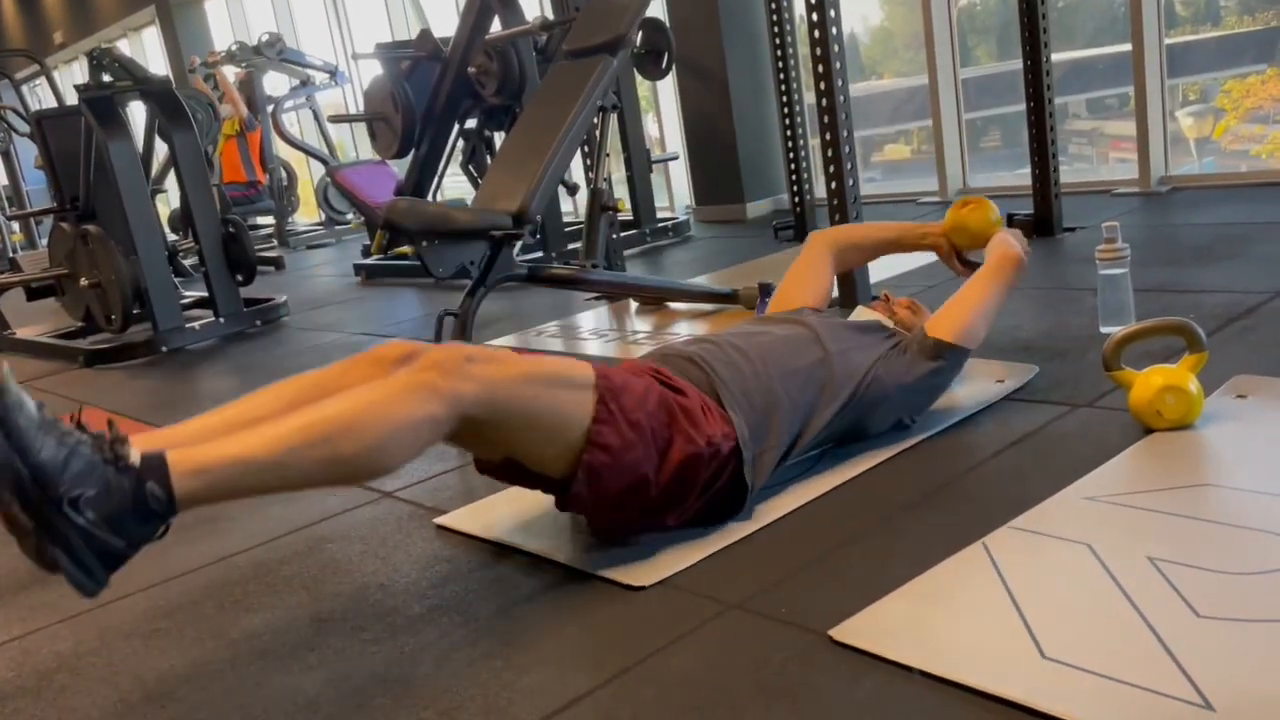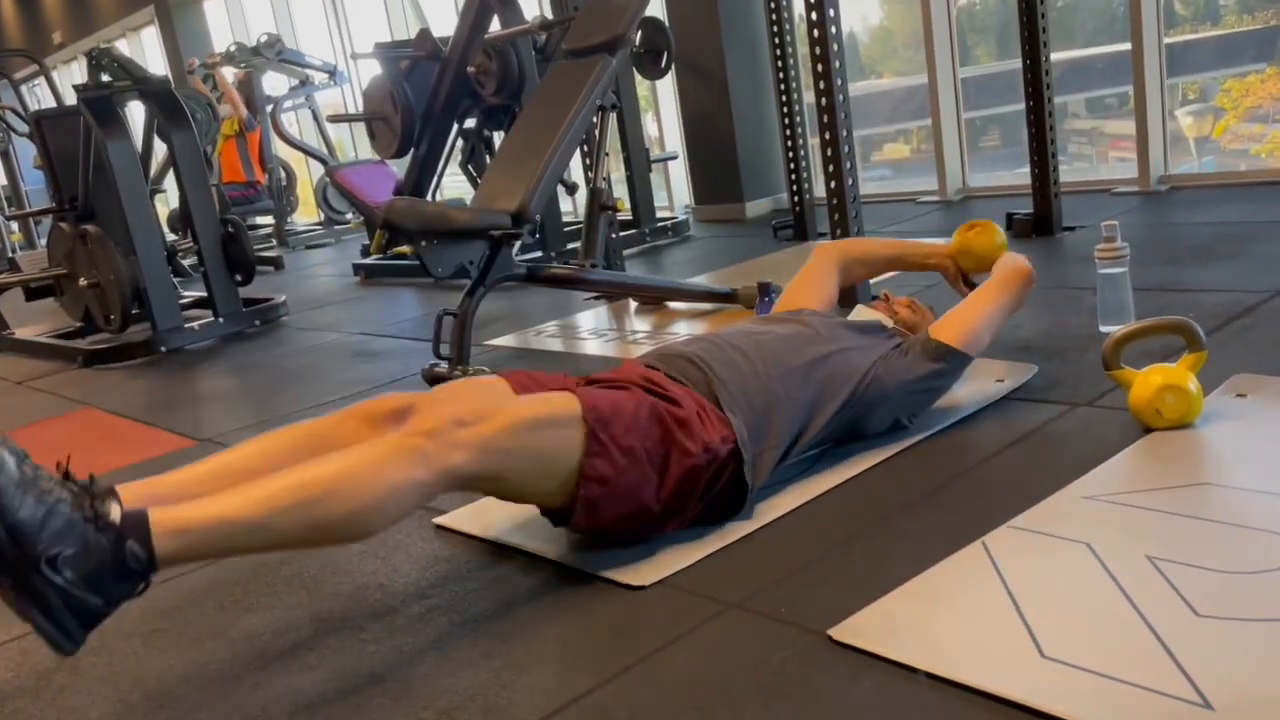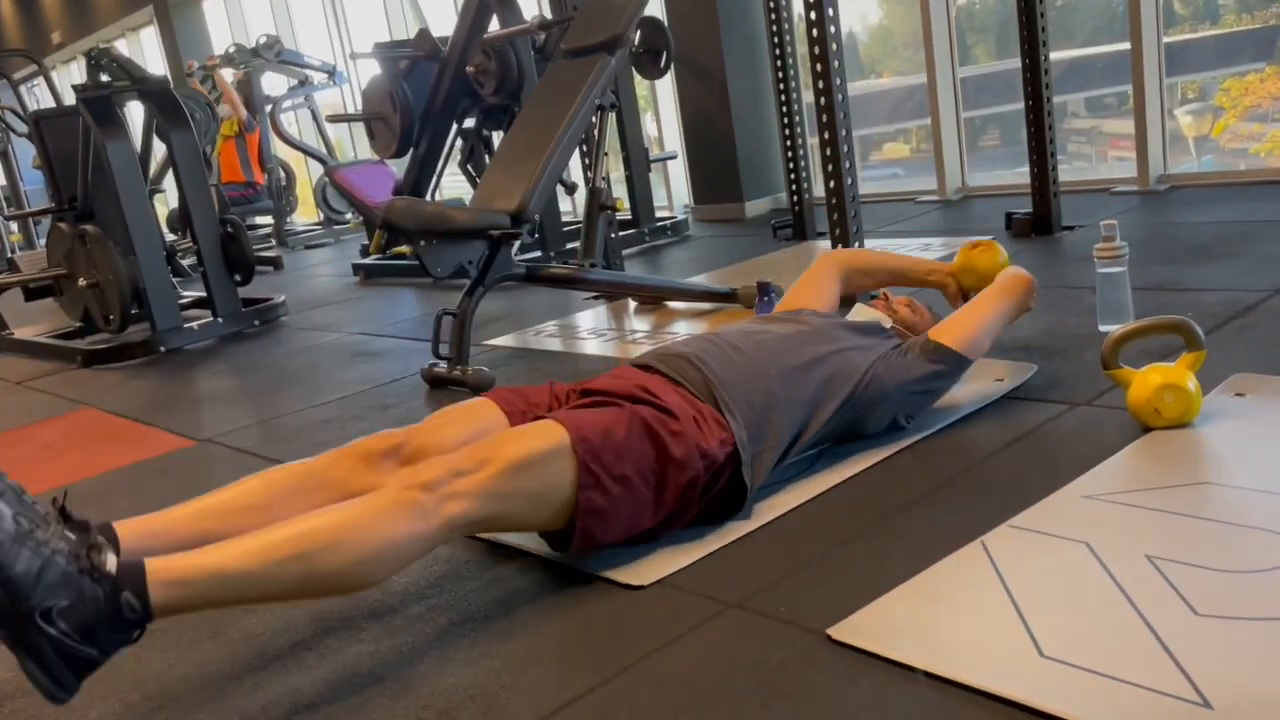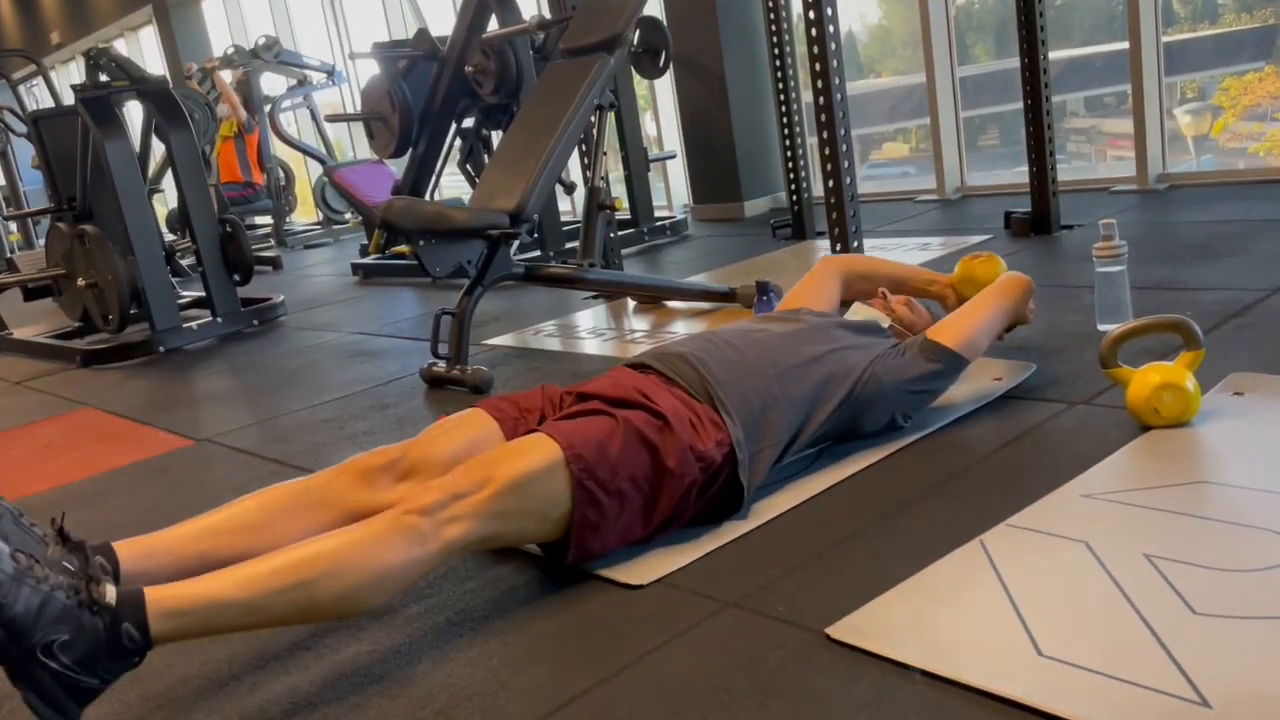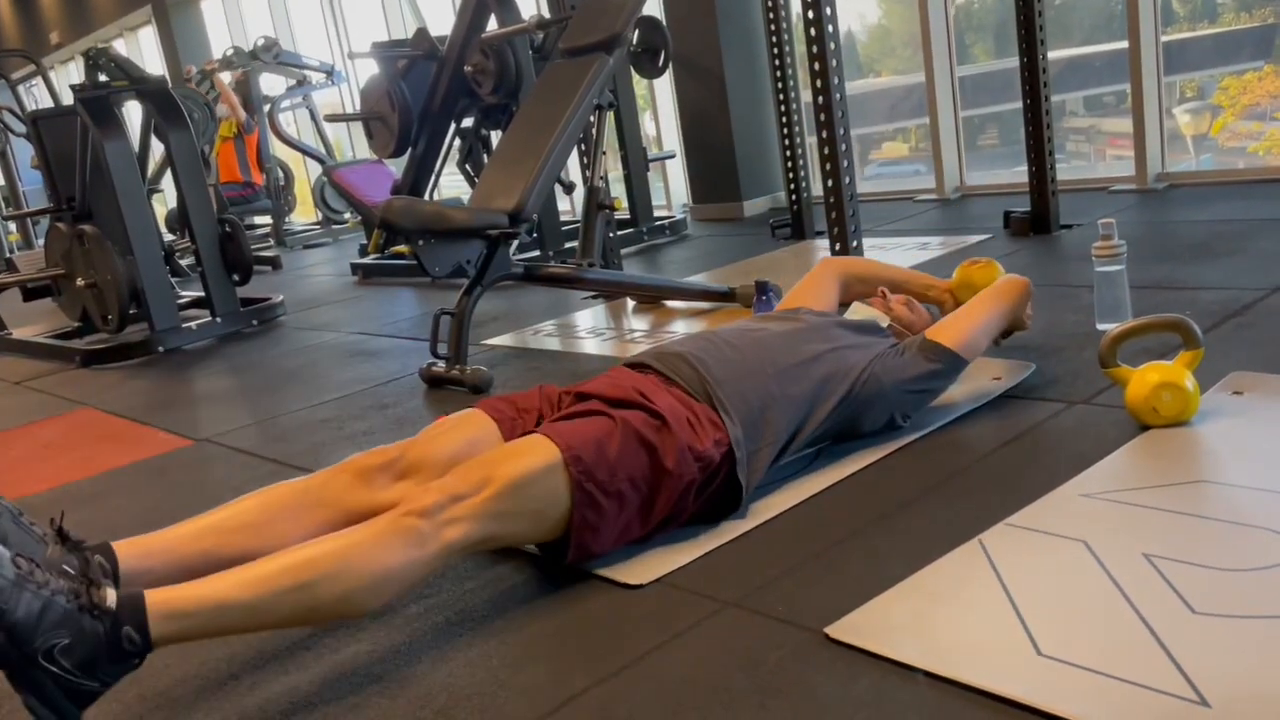
dt=0.1s
person 1, frame 1
left shoulder: (900, 367)
right shoulder: (819, 326)
left elbow: (998, 276)
right elbow: (824, 241)
left wrist: (1001, 246)
right wrist: (933, 232)
left hip: (693, 445)
right hip: (640, 392)
left knee: (452, 380)
right knee: (401, 362)
left ankle: (137, 495)
right ankle: (122, 459)
person 1, frame 2
left shoulder: (904, 373)
right shoulder: (819, 325)
left elbow: (1007, 282)
right elbow: (831, 249)
left wrist: (1006, 268)
right wrist: (939, 250)
left hip: (690, 435)
right hip: (630, 385)
left knee: (443, 448)
right knee: (390, 419)
left ankle: (111, 561)
right ankle: (102, 514)
person 1, frame 3
left shoulder: (903, 369)
right shoulder: (822, 329)
left elbow: (1009, 293)
right elbow: (835, 258)
left wrist: (989, 283)
right wrist: (943, 266)
left hip: (690, 441)
right hip: (628, 391)
left knee: (442, 495)
right knee: (389, 456)
left ankle: (107, 603)
right ankle: (99, 551)
person 1, frame 4
left shoulder: (901, 373)
right shoulder: (819, 327)
left elbow: (1012, 293)
right elbow: (835, 261)
left wrist: (999, 292)
right wrist: (935, 275)
left hip: (686, 441)
right hip: (622, 391)
left knee: (442, 516)
right knee: (385, 474)
left ankle: (109, 628)
right ankle: (99, 571)
person 1, frame 5
left shoulder: (899, 370)
right shoulder: (821, 323)
left elbow: (1011, 294)
right elbow: (836, 262)
left wrist: (992, 295)
right wrist: (933, 277)
left hip: (683, 438)
right hip: (619, 390)
left knee: (441, 516)
right knee: (383, 475)
left ankle: (110, 630)
right ankle: (99, 571)
